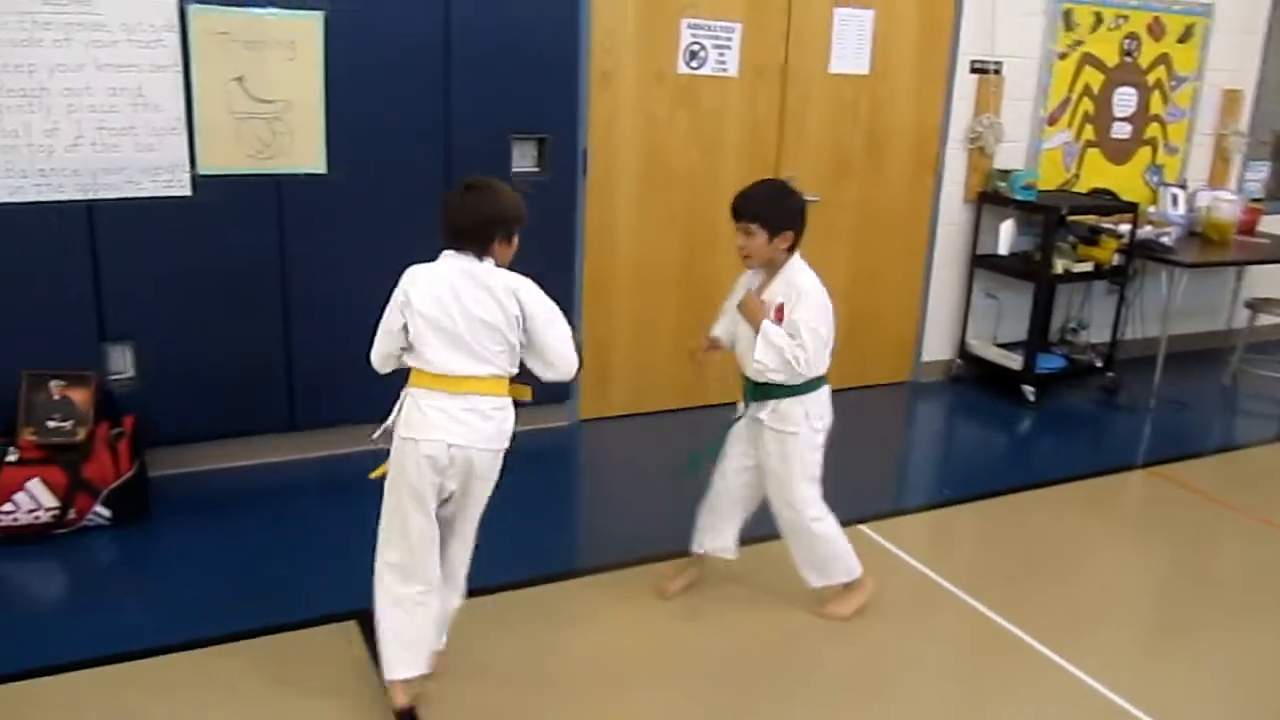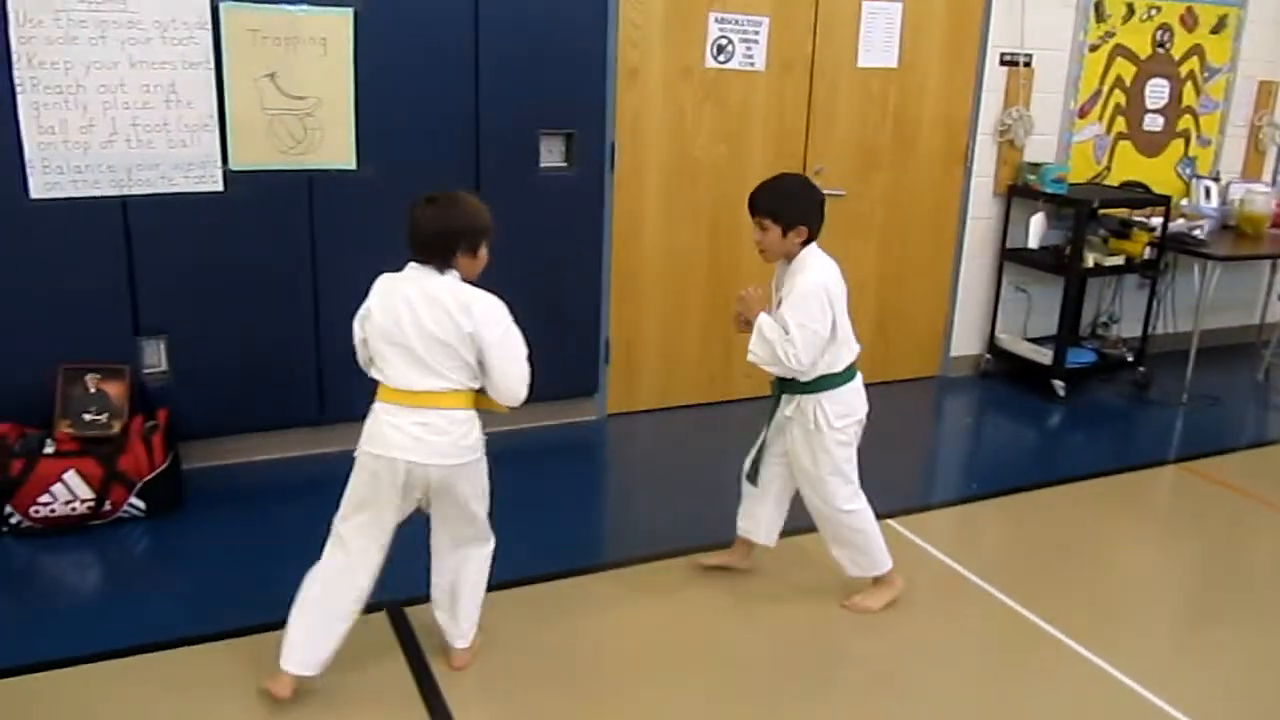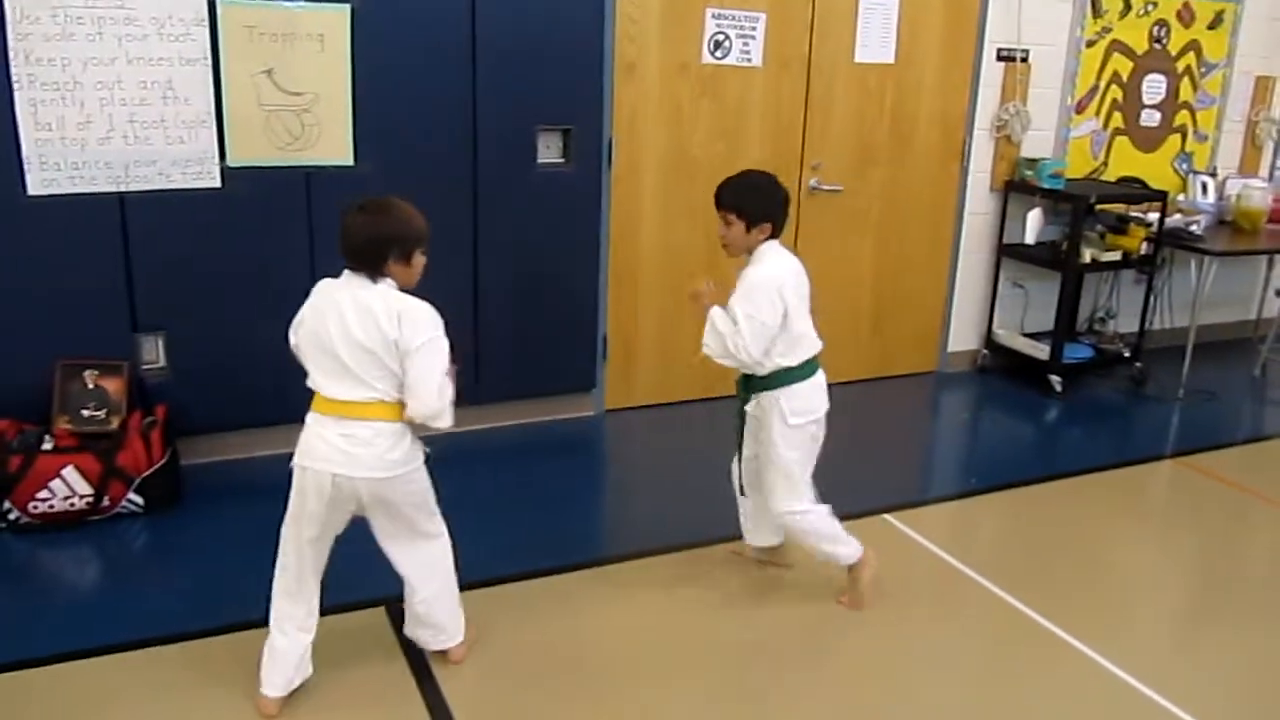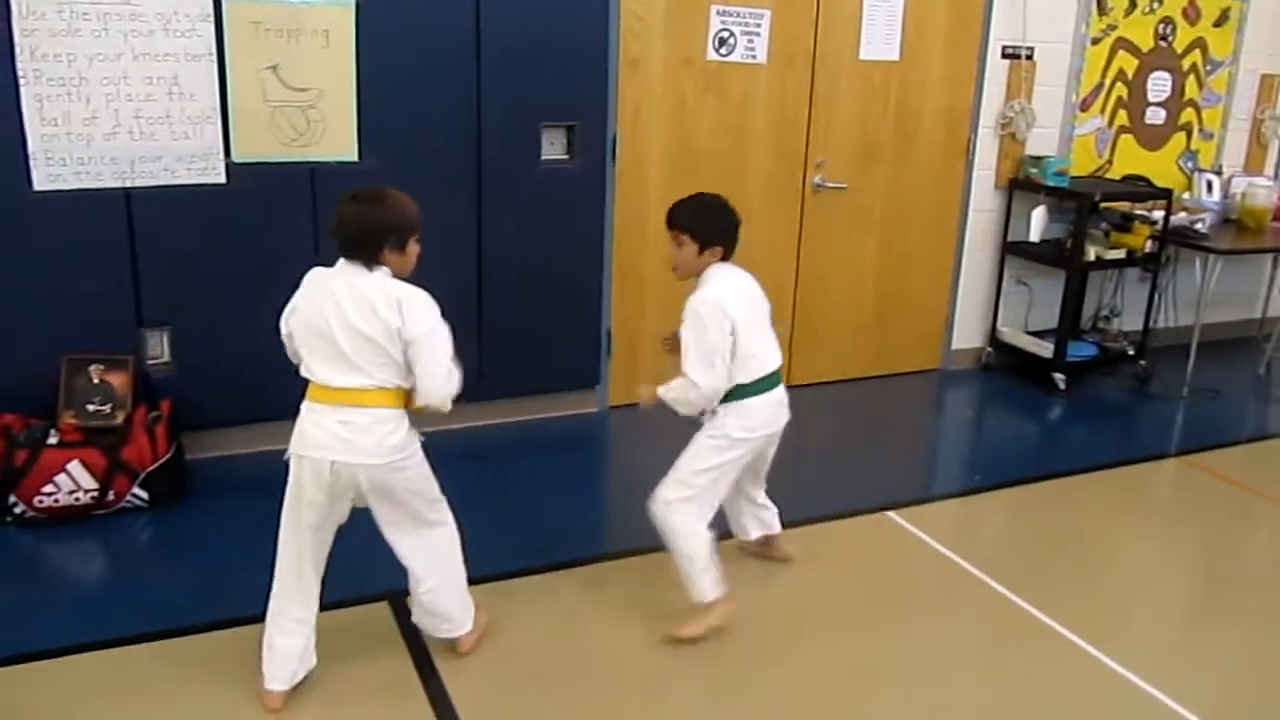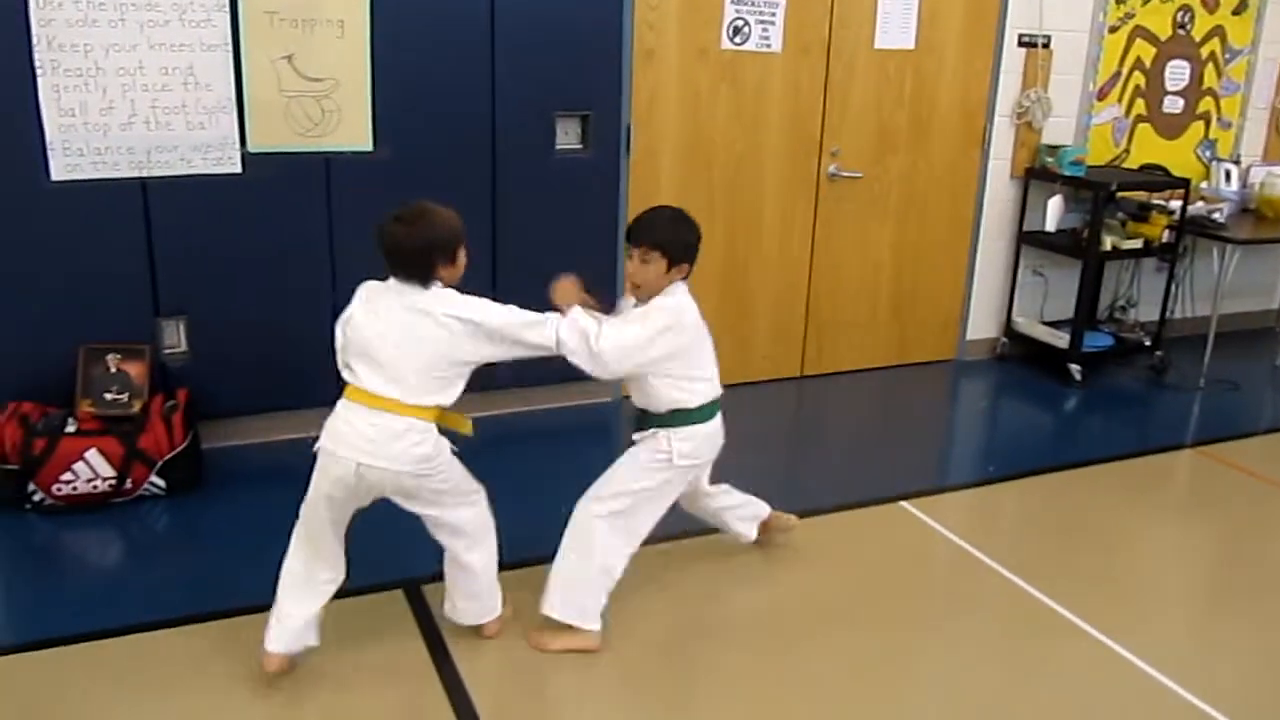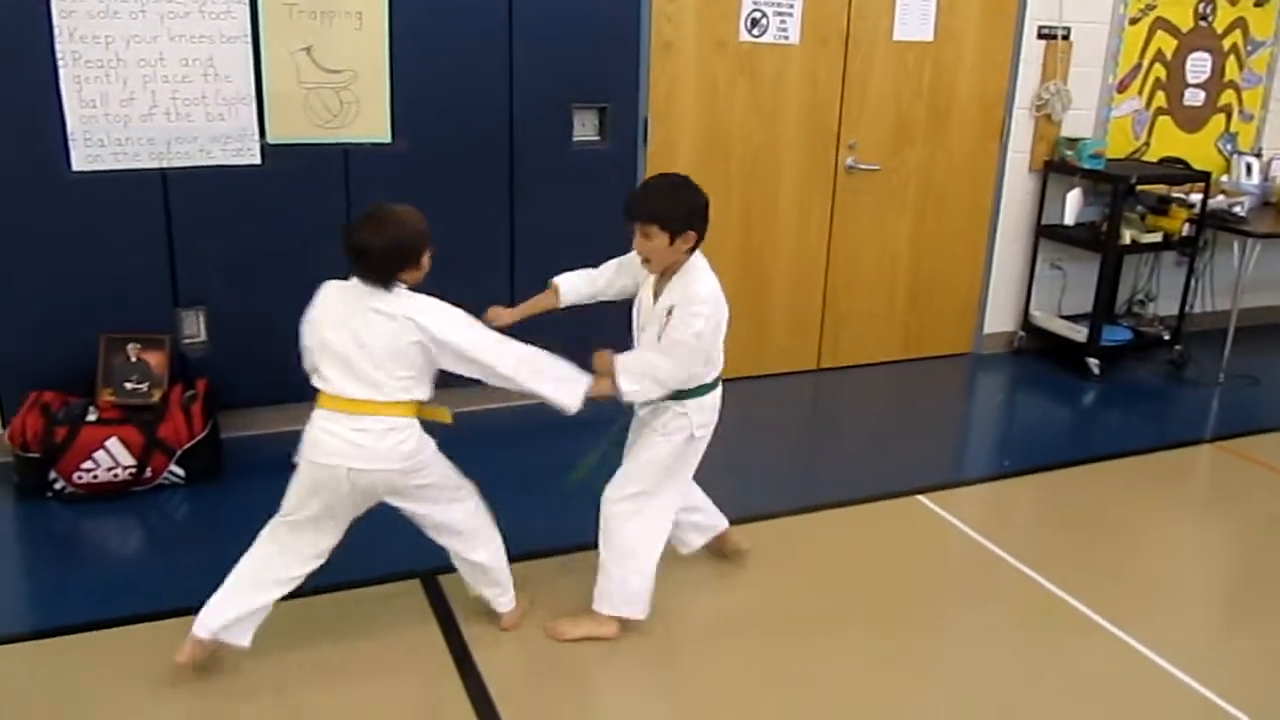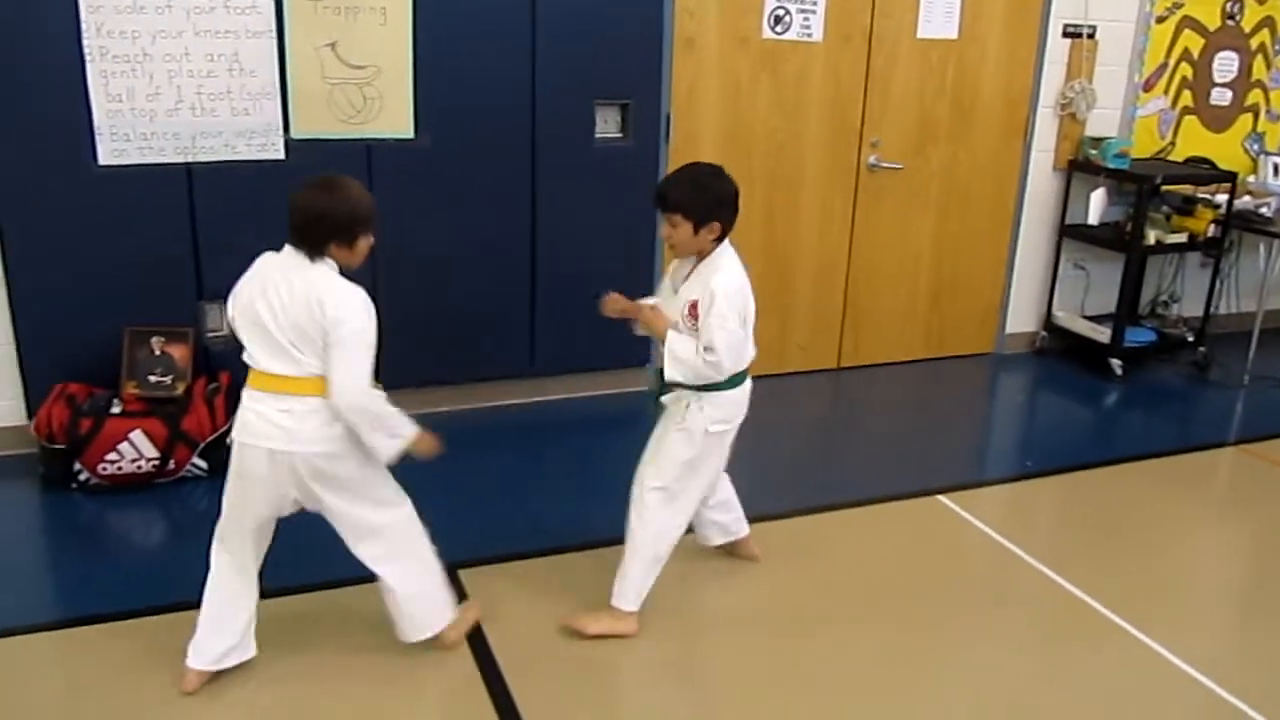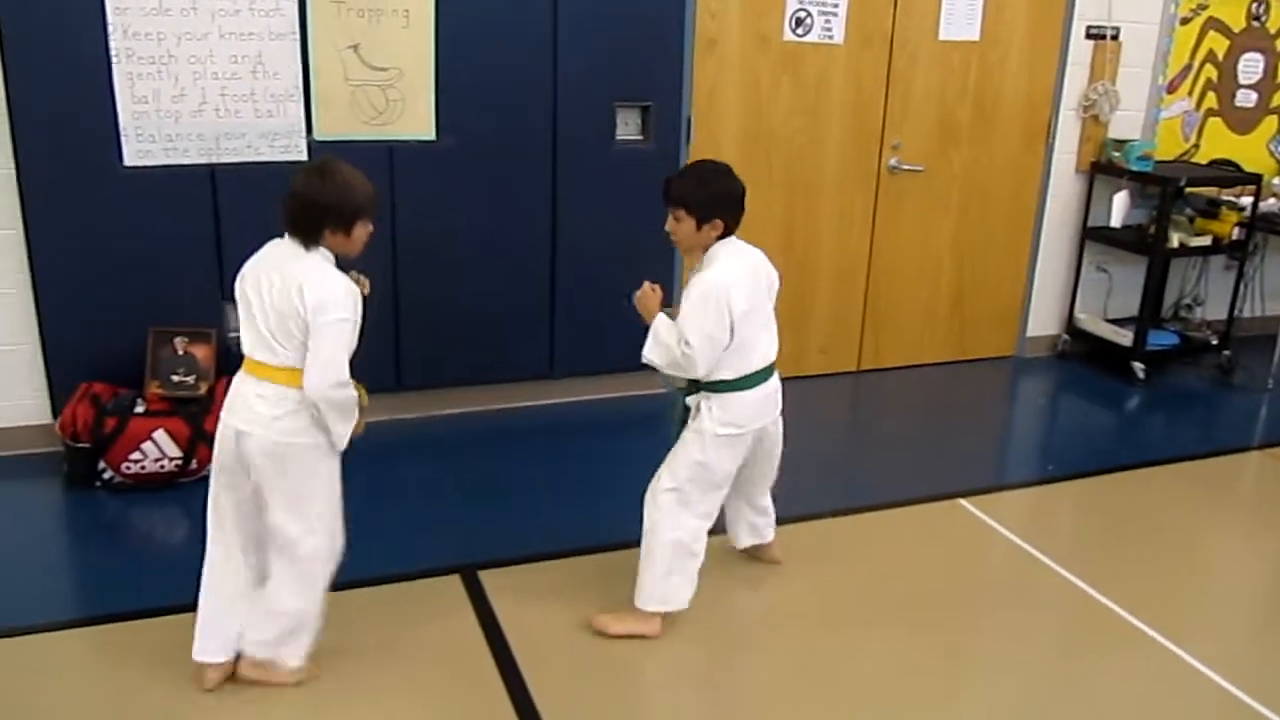
dt=0.2s
person 1, frame 1
left shoulder: (417, 281)
right shoulder: (519, 290)
left elbow: (383, 358)
right elbow: (562, 364)
left hip: (424, 425)
right hip: (486, 426)
left knee: (404, 555)
right knee: (454, 543)
right ankle: (424, 645)
person 1, frame 2
left shoulder: (384, 291)
right shoulder: (483, 307)
right elbow: (512, 391)
right wrist: (503, 342)
left hip: (388, 438)
right hip: (453, 442)
left knee: (349, 554)
right knee: (467, 542)
left ankle: (294, 670)
right ankle: (460, 641)
person 1, frame 3
left shoulder: (321, 299)
right shoulder: (415, 316)
right elbow: (429, 410)
right wrist: (443, 377)
left hip: (322, 448)
right hip: (386, 454)
left knee: (298, 567)
right knee: (424, 542)
right ankle: (447, 636)
person 1, frame 4
left shoulder: (311, 287)
right shoulder: (409, 301)
left elbow: (294, 349)
right elbow: (437, 392)
left hip: (318, 437)
right hip: (382, 441)
left knee: (298, 558)
right knee: (432, 529)
left ankle: (280, 679)
right ankle: (460, 626)
person 1, frame 5
left shoulder: (366, 299)
right shoulder: (466, 316)
right elbow: (544, 332)
left hip: (348, 438)
right hip: (411, 450)
left knee: (317, 537)
right knee: (469, 517)
left ankle: (281, 645)
right ankle: (484, 614)
person 1, frame 6
left shoulder: (327, 300)
right shoulder: (428, 317)
right elbow: (503, 357)
right wrist: (578, 384)
left hip: (328, 444)
right hip: (394, 450)
left knee: (290, 537)
right knee: (464, 515)
left ankle: (211, 634)
right ankle: (505, 604)
person 1, frame 7
left shoulder: (261, 271)
right shoulder: (349, 301)
right elbow: (354, 395)
right wrist: (407, 435)
left hip: (256, 426)
right hip: (320, 436)
left knee: (237, 543)
right knee: (390, 523)
left ankle: (205, 658)
right ankle: (436, 620)
person 1, frame 8
left shoulder: (265, 258)
right shoulder: (334, 290)
right elbow: (324, 383)
right wrist: (349, 417)
left hip: (243, 408)
right hip: (292, 424)
left knee: (233, 541)
right knee: (311, 544)
left ankle: (215, 655)
right ankle: (266, 655)
person 2, frame 1
left shoulder: (804, 289)
right shoulder: (756, 277)
left elbow: (801, 361)
right elbow: (733, 316)
left wrist: (760, 324)
right wrist: (715, 340)
left hip: (794, 411)
right hip: (761, 403)
left knee: (798, 505)
right knee: (731, 482)
left ankle: (854, 582)
right ankle: (697, 562)
person 2, frame 2
left shoulder: (810, 283)
right shoulder: (804, 266)
left elbow: (792, 357)
left wrist: (757, 317)
right wrist: (761, 318)
left hip: (826, 406)
right hip: (805, 397)
left knee: (834, 496)
right knee: (766, 467)
left ankle: (885, 578)
right ankle: (743, 547)
person 2, frame 3
left shoulder: (762, 277)
right shoulder: (783, 263)
left elbow: (744, 350)
left wrist: (711, 310)
right wrist: (727, 312)
left hip: (789, 400)
right hip: (789, 391)
left knee: (785, 503)
right knee: (749, 475)
left ankle: (855, 560)
right ankle: (767, 544)
person 2, frame 4
left shoulder: (707, 301)
right shoulder: (740, 280)
left elbow: (706, 385)
left wrist: (661, 392)
right wrist: (686, 341)
left hip: (744, 414)
right hip: (768, 402)
left knee: (674, 504)
right knee: (739, 481)
left ankle: (713, 600)
right ankle: (767, 538)
person 2, frame 5
left shoulder: (668, 313)
right shoulder: (648, 304)
left elbow: (609, 355)
right elbow: (618, 334)
left wrist: (573, 311)
right wrist: (578, 316)
left hip: (680, 437)
right hip: (696, 426)
left knee: (599, 516)
right knee: (698, 493)
left ankle: (578, 625)
right ankle: (767, 520)
person 2, frame 6
left shoulder: (701, 296)
right shoulder: (645, 268)
left elbow: (675, 368)
right elbow: (589, 281)
left wrist: (616, 368)
right wrist: (517, 310)
left hip: (684, 410)
right hip: (659, 403)
left knee: (629, 501)
right knee: (665, 484)
left ankle: (609, 614)
right ankle: (718, 536)
person 2, frame 7
left shoulder: (722, 285)
right shoulder: (691, 264)
left elbow: (714, 362)
right elbow: (671, 310)
left wrist: (662, 334)
right wrist: (634, 311)
left hip: (707, 404)
right hip: (716, 397)
left knee: (656, 495)
right knee: (700, 475)
left ankle: (624, 609)
right ankle: (734, 537)
person 2, frame 8
left shoulder: (711, 284)
right shoulder: (756, 261)
left elbow: (689, 359)
left wrist: (655, 316)
right wrist: (683, 319)
left hip: (726, 406)
right hip: (763, 391)
left knee: (674, 499)
right knee: (750, 475)
left ankle: (650, 610)
right ankle: (761, 541)
